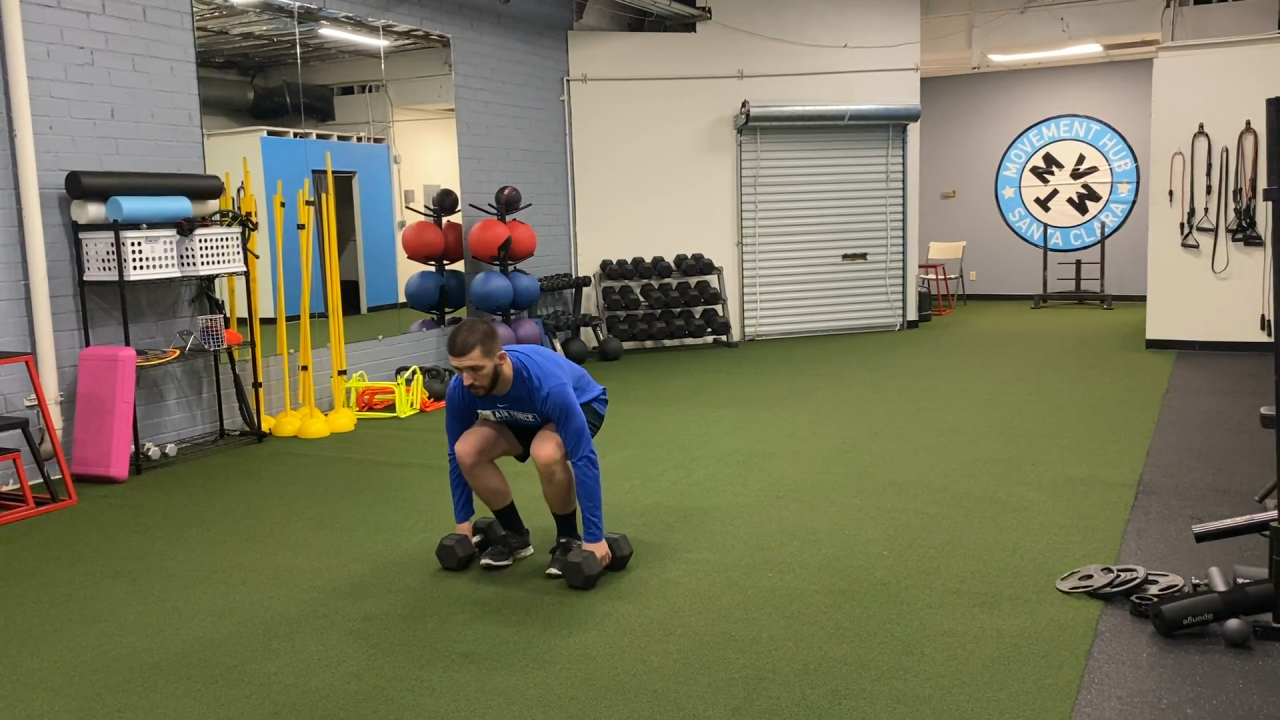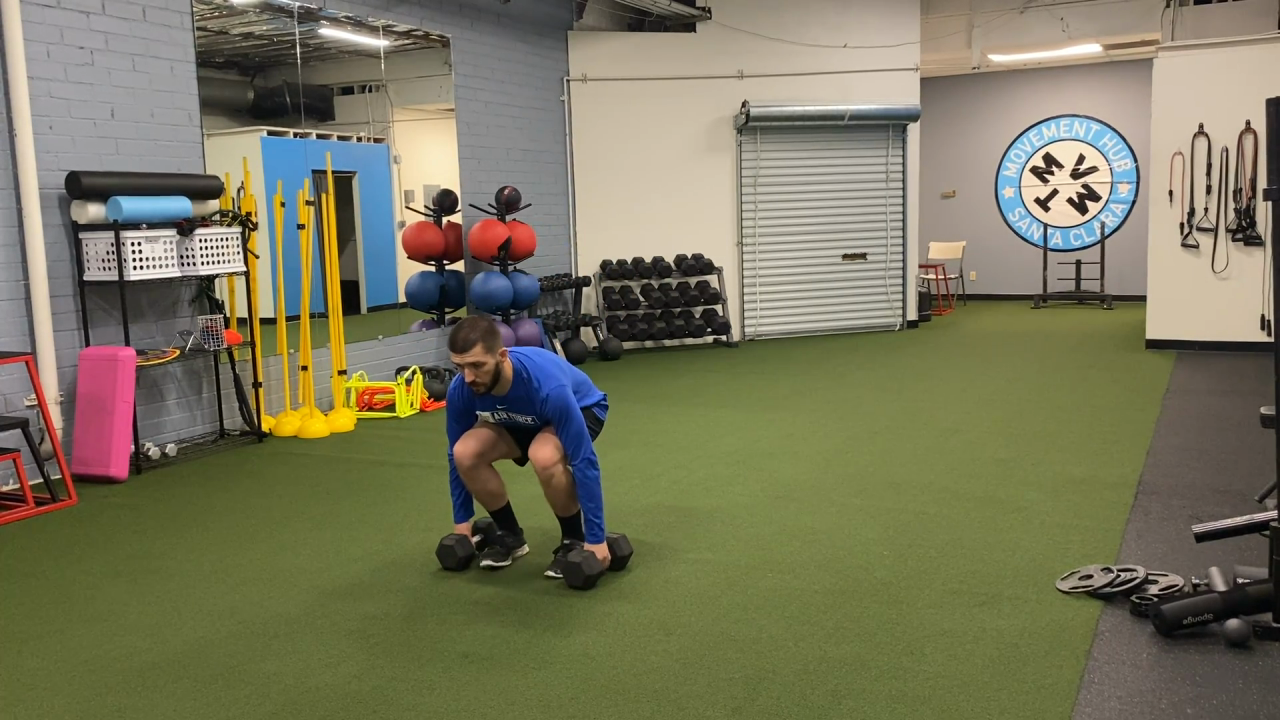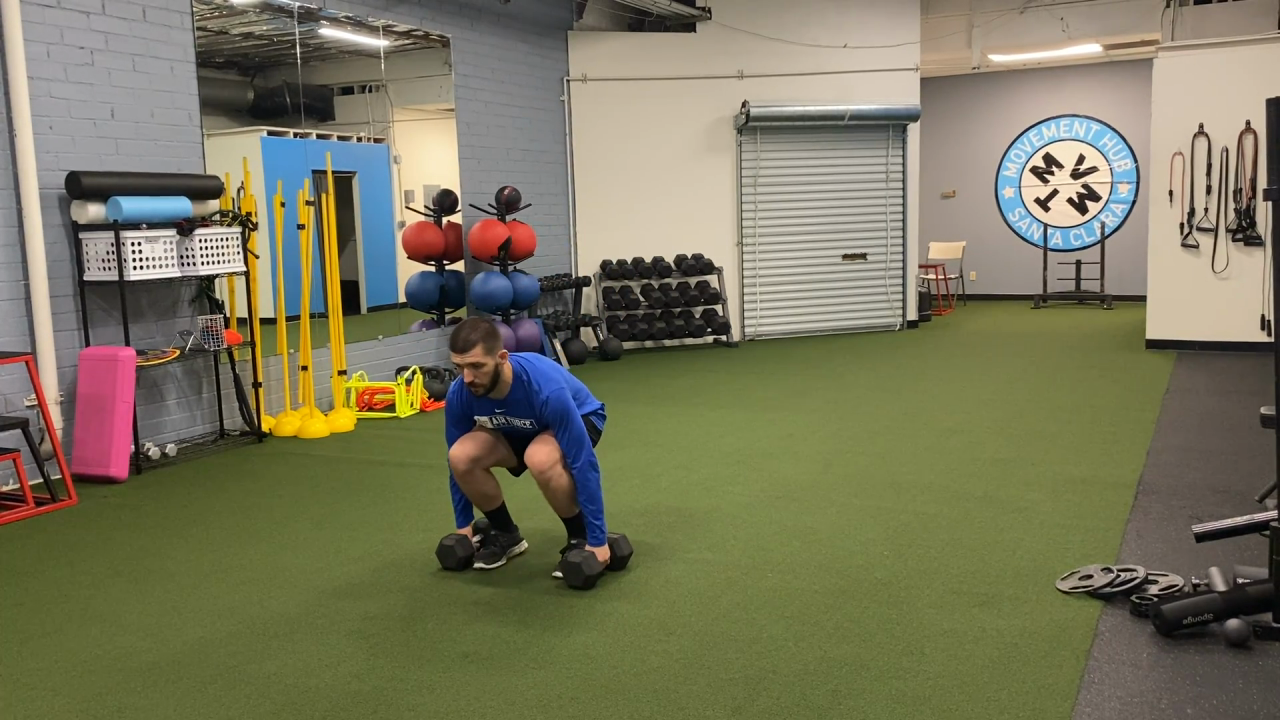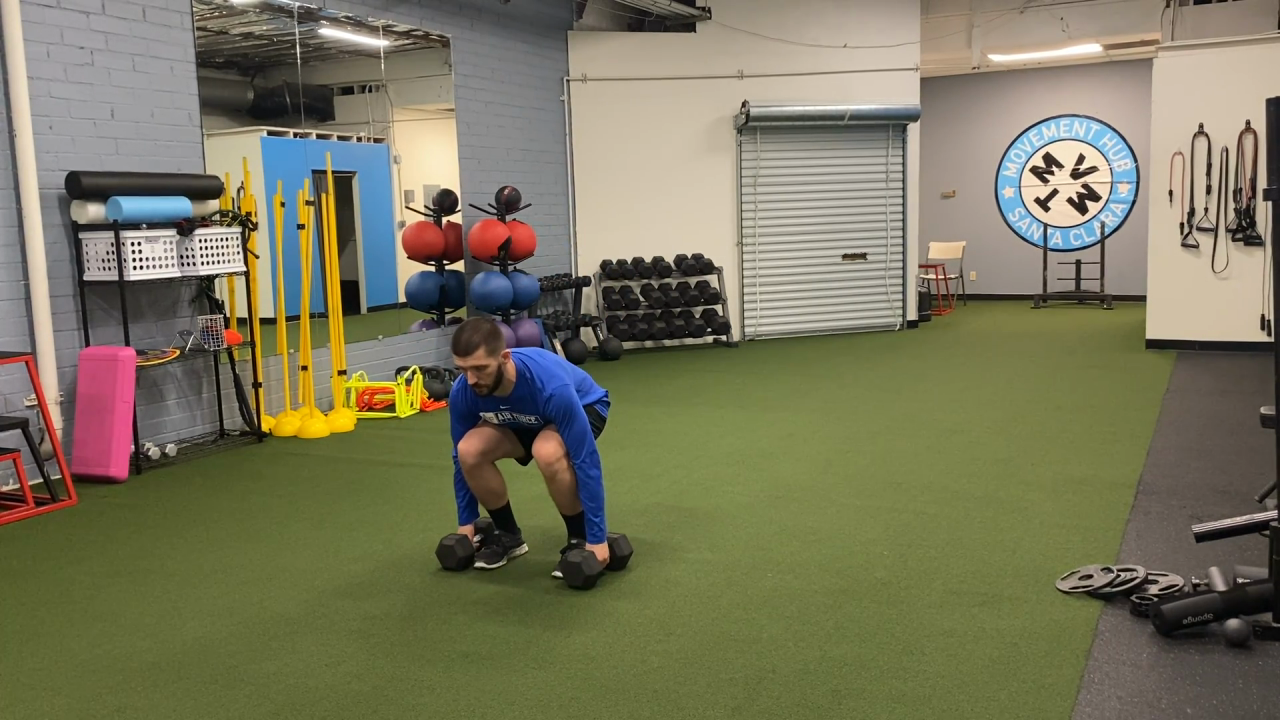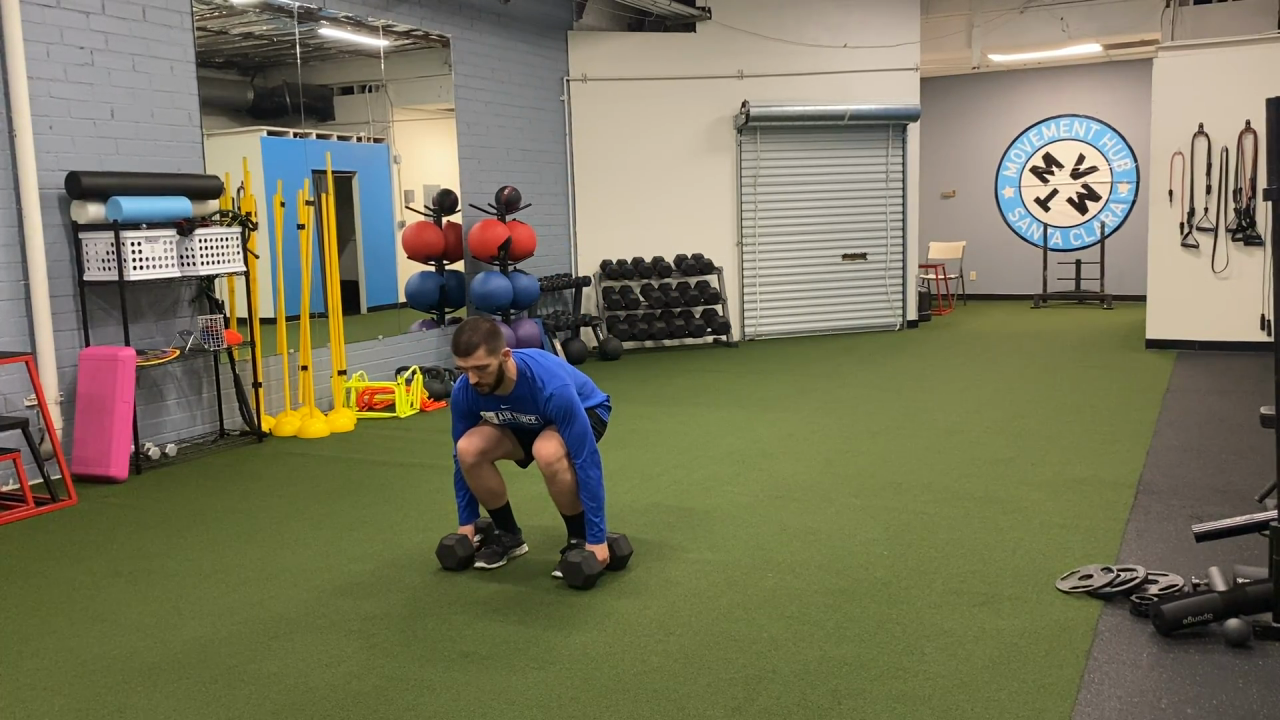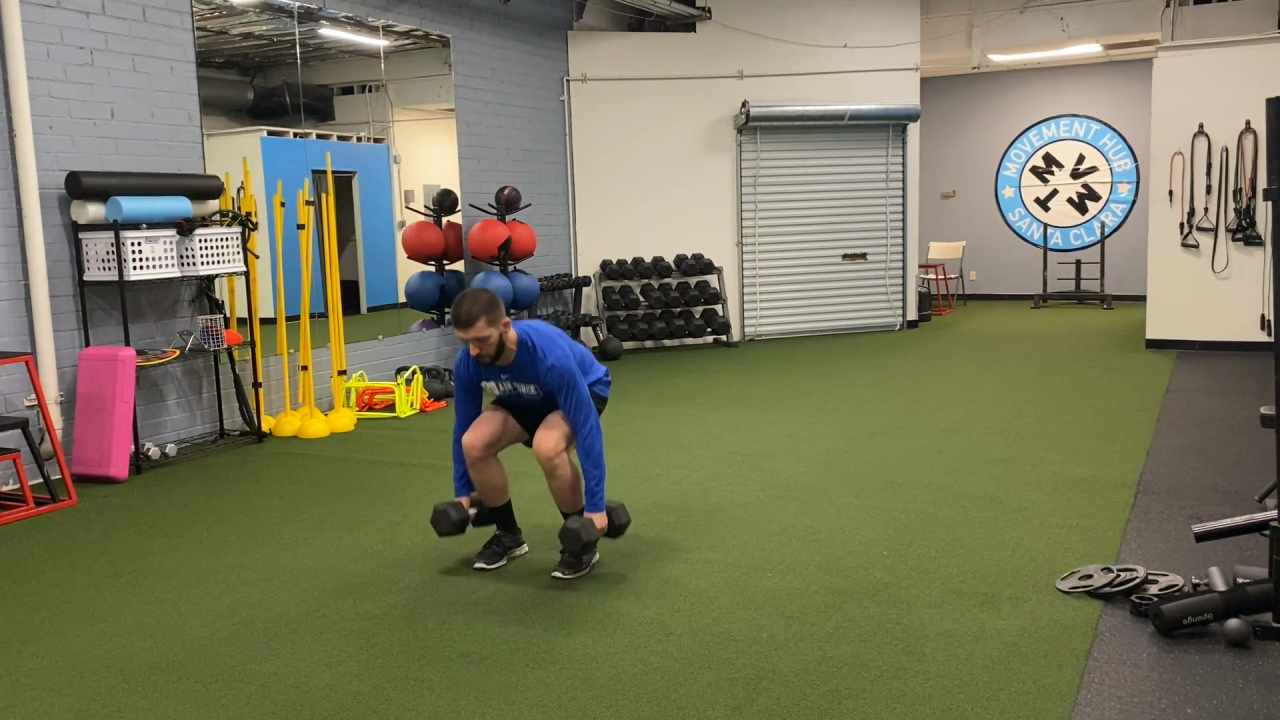
dt=0.4s
person 1, frame 1
left shoulder: (548, 386)
right shoulder: (459, 390)
left elbow: (584, 458)
right elbow: (457, 453)
left wrist: (594, 536)
right wrist: (462, 519)
left hip: (581, 404)
left knee: (546, 453)
right knee: (468, 451)
left ankle: (569, 539)
right ankle: (514, 534)
person 1, frame 2
left shoulder: (548, 387)
right shoulder: (460, 390)
left elbow: (583, 460)
right elbow: (455, 455)
left wrist: (596, 538)
right wrist: (461, 520)
left hip: (581, 407)
left knee: (544, 456)
right knee: (465, 453)
left ankle: (574, 540)
right ankle: (509, 534)
person 1, frame 3
left shoulder: (547, 391)
right shoulder: (459, 395)
left elbow: (583, 463)
right elbow: (455, 460)
left wrist: (597, 540)
right wrist: (463, 525)
left hip: (580, 417)
left knee: (540, 459)
right knee: (461, 457)
left ankle: (579, 539)
right ankle: (505, 534)
person 1, frame 4
left shoulder: (551, 387)
right shoulder: (463, 392)
left elbow: (585, 459)
right elbow: (461, 457)
left wrist: (597, 538)
right wrist: (466, 522)
left hip: (583, 407)
left knee: (548, 452)
right knee: (470, 451)
left ankle: (580, 539)
right ankle: (507, 534)
person 1, frame 5
left shoulder: (551, 387)
right shoulder: (465, 392)
left elbow: (586, 460)
right elbow: (462, 458)
left wrist: (597, 538)
right wrist: (467, 521)
left hip: (584, 410)
left knee: (548, 452)
right knee: (468, 450)
left ankle: (579, 539)
right ankle: (507, 534)
person 1, frame 6
left shoulder: (551, 356)
right shoulder: (467, 362)
left elbow: (587, 428)
right elbow: (463, 426)
left wrist: (596, 506)
right wrist: (462, 492)
left hip: (584, 389)
right hip: (526, 398)
left knee: (548, 446)
right knee: (475, 443)
right ankle: (508, 534)
